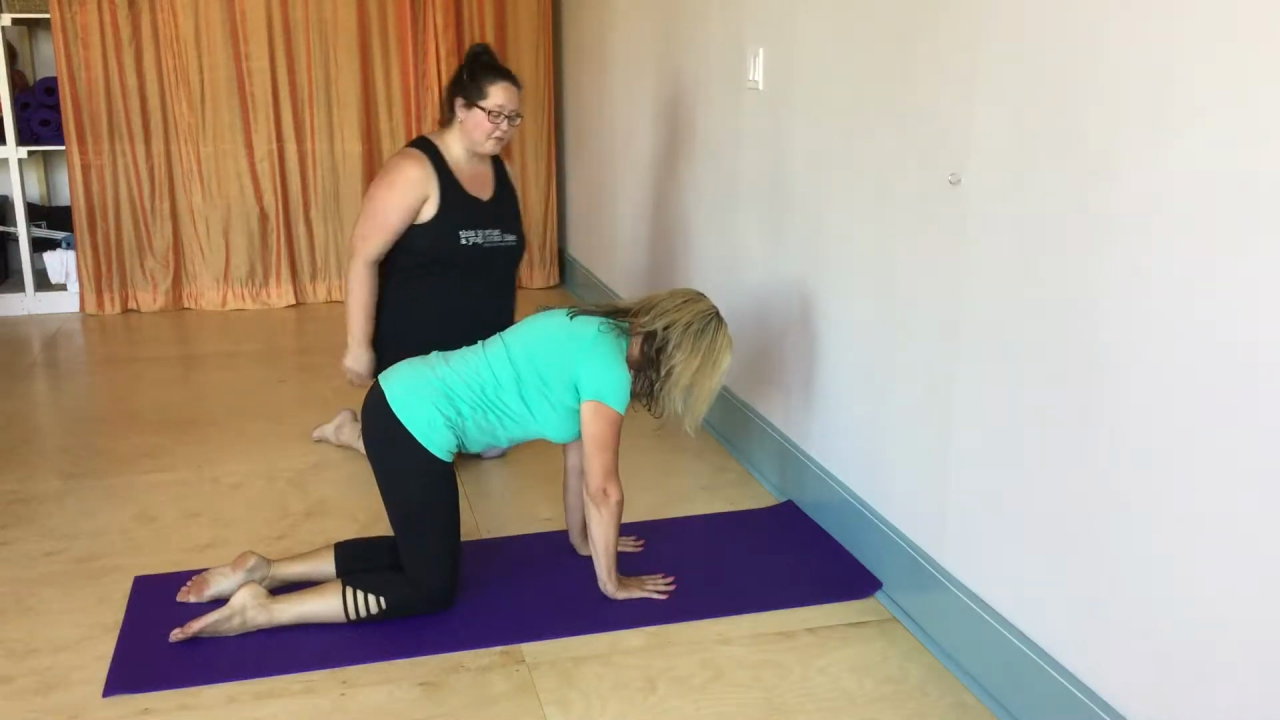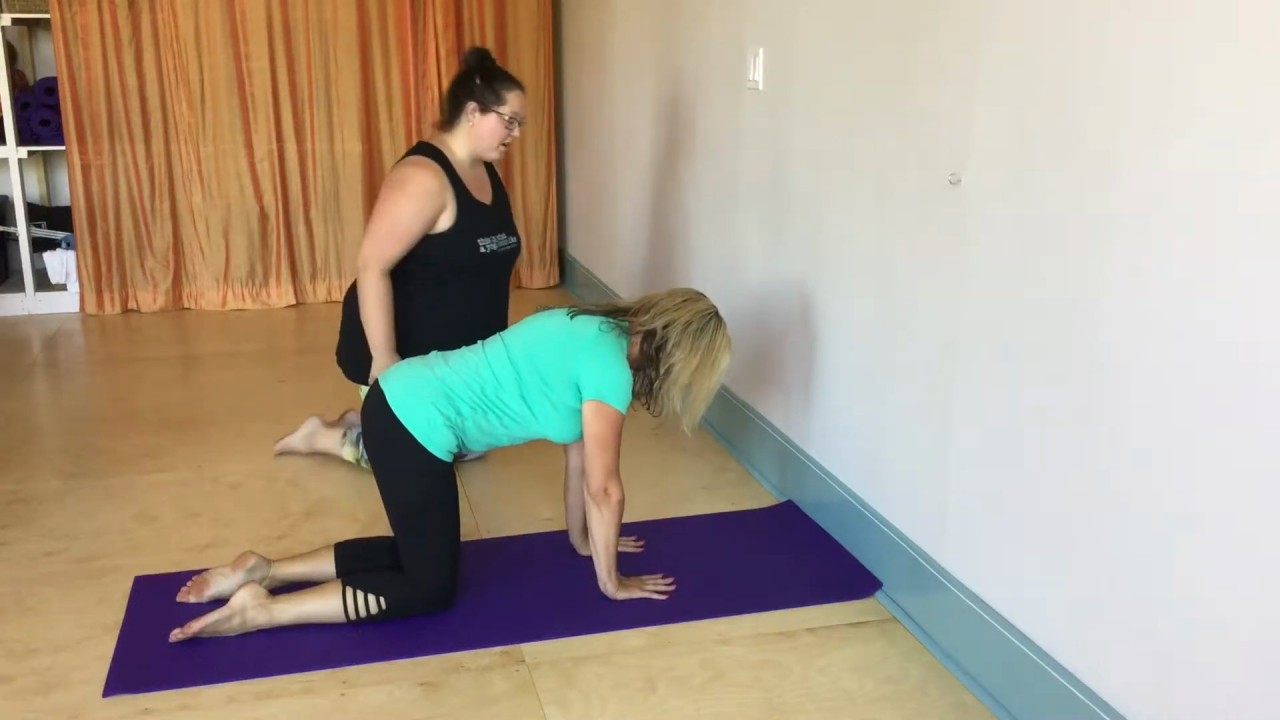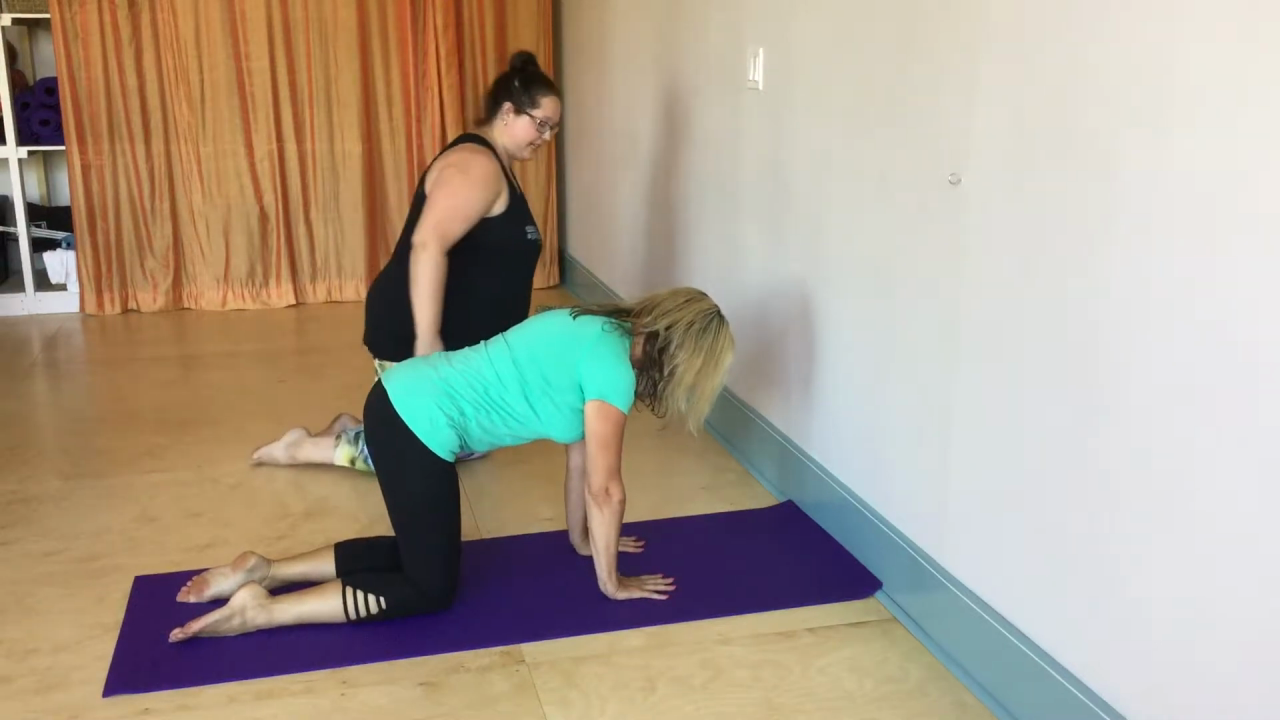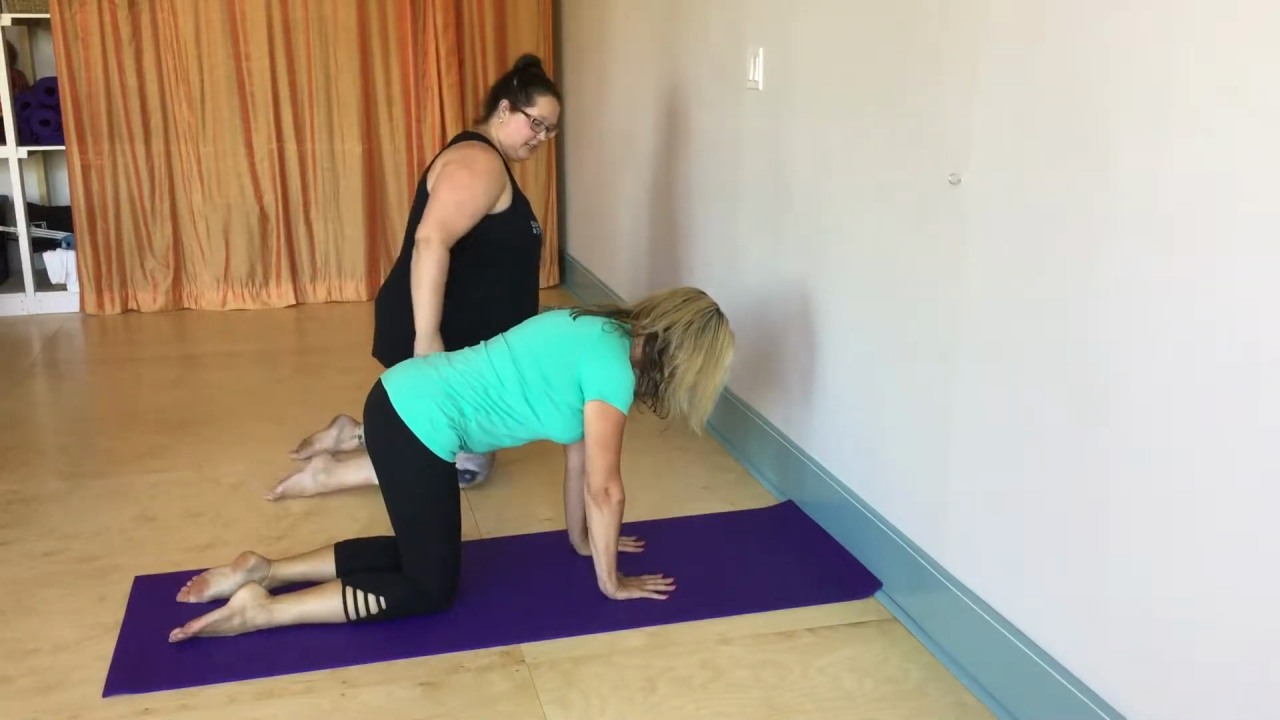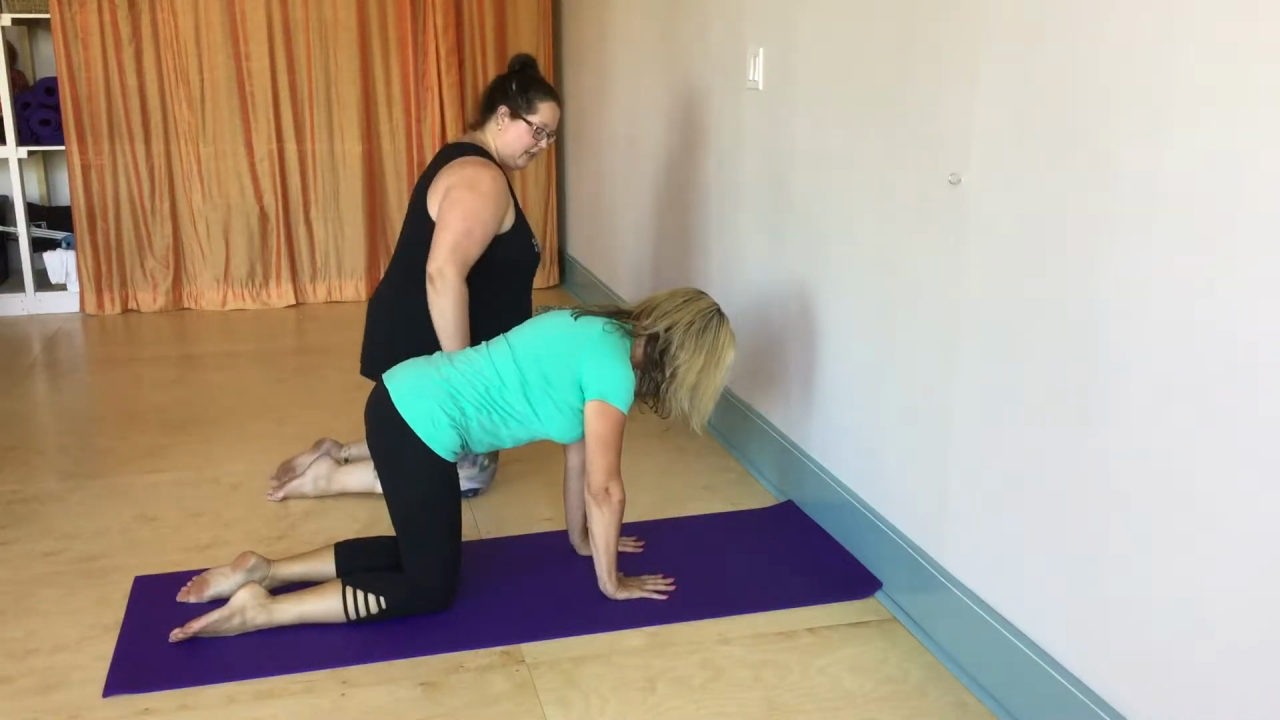
dt=0.4s
person 1, frame 1
left shoulder: (598, 332)
right shoulder: (609, 365)
left elbow: (577, 454)
right elbow: (603, 486)
left wrist: (582, 538)
right wrist: (611, 580)
left hip: (400, 400)
right hip: (415, 423)
left knee: (420, 552)
right knee: (433, 588)
left ankle: (262, 570)
right ankle: (260, 608)
person 1, frame 2
left shoulder: (599, 333)
right shoulder: (610, 365)
left elbow: (579, 454)
right elbow: (603, 487)
left wrist: (582, 538)
right wrist: (611, 581)
left hip: (401, 400)
right hip: (415, 423)
left knee: (421, 553)
right knee: (432, 589)
left ankle: (262, 570)
right ankle: (260, 610)
person 1, frame 3
left shoulder: (600, 332)
right shoulder: (613, 366)
left elbow: (579, 454)
right elbow: (605, 487)
left wrist: (582, 538)
right wrist: (612, 581)
left hip: (403, 399)
right hip: (418, 422)
left knee: (421, 552)
right knee: (432, 588)
left ankle: (263, 570)
right ankle: (260, 608)
person 1, frame 4
left shoulder: (602, 334)
right shoulder: (613, 366)
left elbow: (578, 455)
right elbow: (603, 488)
left wrist: (581, 538)
right wrist: (611, 581)
left hip: (402, 399)
right hip: (417, 423)
left knee: (421, 553)
right knee: (432, 589)
left ankle: (262, 570)
right ankle: (259, 610)
person 1, frame 5
left shoulder: (602, 333)
right shoulder: (614, 367)
left elbow: (578, 453)
right elbow: (604, 487)
left wrist: (581, 537)
right wrist: (611, 581)
left hip: (404, 399)
right hip: (419, 422)
left knee: (421, 552)
right knee: (432, 588)
left ankle: (262, 569)
right ankle: (260, 607)
person 2, frame 1
left shoulder: (500, 172)
right shoulder: (414, 171)
right elbow: (364, 258)
right wrist: (359, 344)
right hip: (410, 348)
left knee: (492, 445)
right ankle: (350, 429)
person 2, frame 2
left shoulder: (485, 171)
right shoulder: (422, 178)
right elbow: (372, 268)
right wrist: (383, 356)
left hip: (461, 353)
right hip: (408, 353)
person 2, frame 3
left shoulder: (498, 165)
right shoulder: (475, 165)
right elbow: (427, 245)
right wrist: (428, 340)
left hip: (467, 342)
right hip: (432, 339)
left ankle: (356, 430)
person 2, frame 4
left shoulder: (486, 160)
right shoulder: (478, 161)
right elbow: (430, 241)
right wrist: (427, 337)
left hip: (463, 339)
right hip: (446, 342)
right knee: (468, 462)
left ankle: (352, 433)
right ankle: (331, 470)
person 2, frame 5
left shoulder: (466, 161)
right shoulder: (481, 179)
right elbow: (443, 272)
left hip: (414, 339)
right hip: (427, 351)
right knee: (471, 473)
left ankle: (336, 453)
